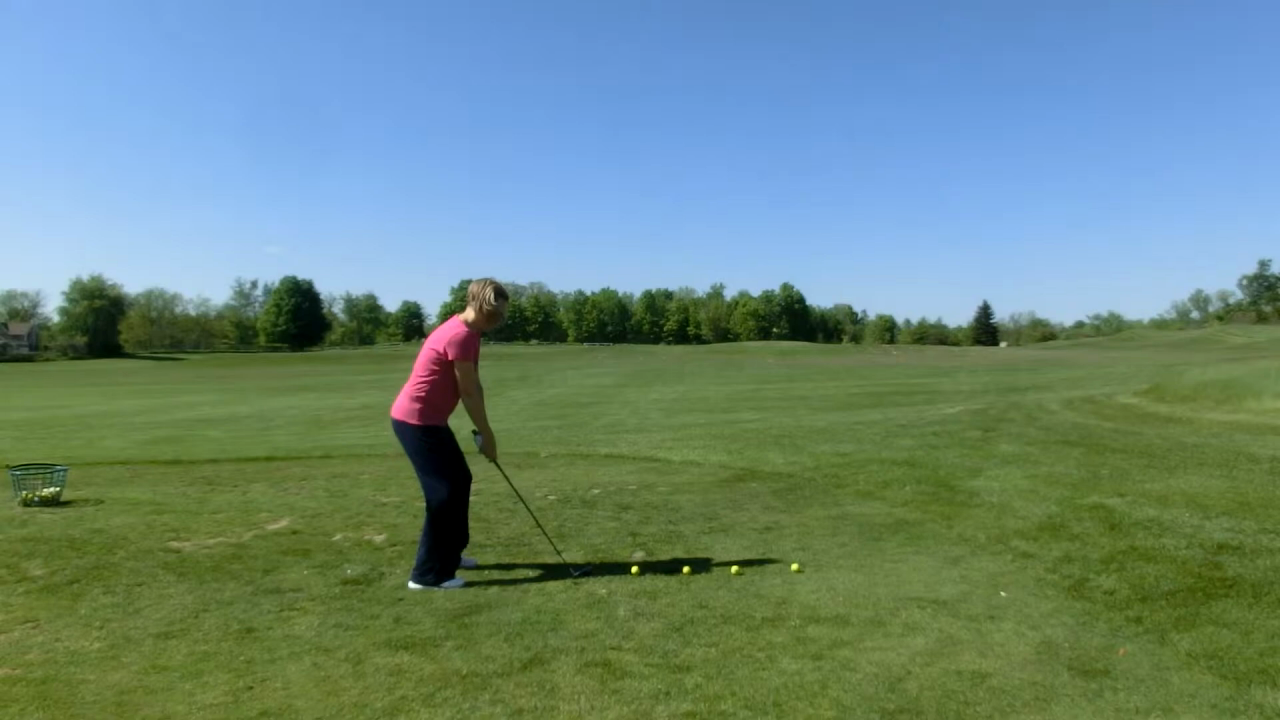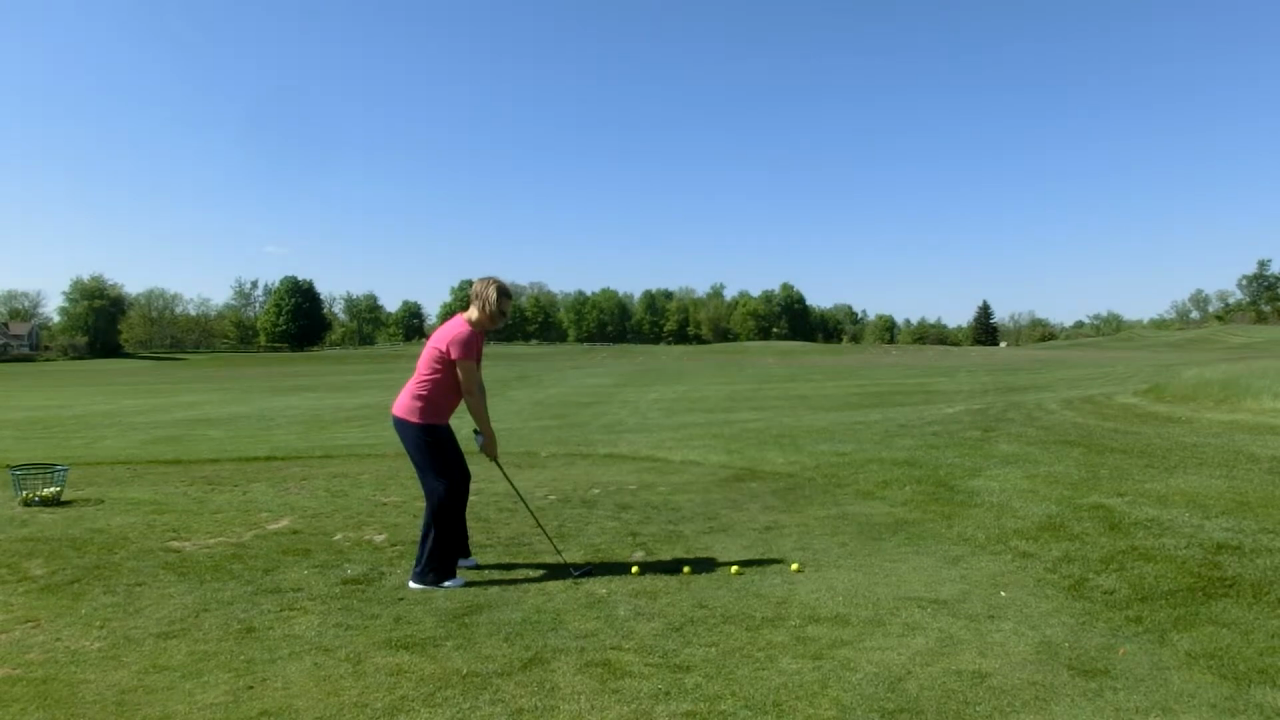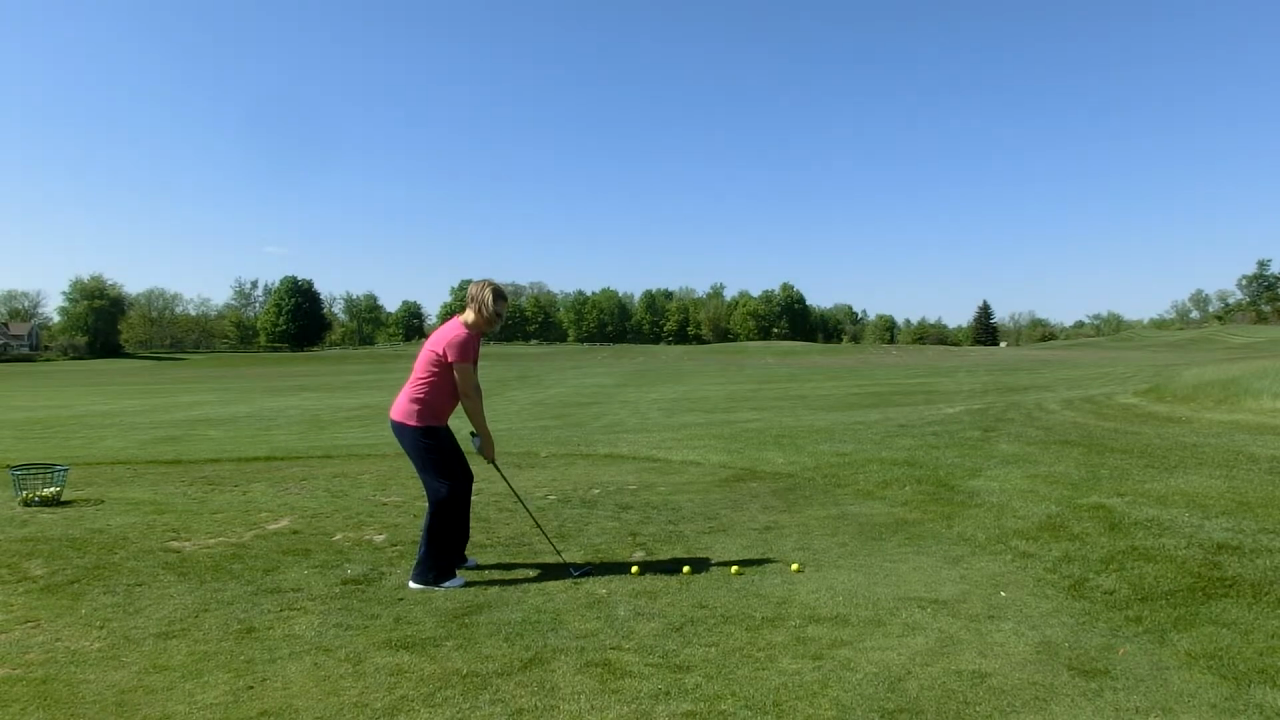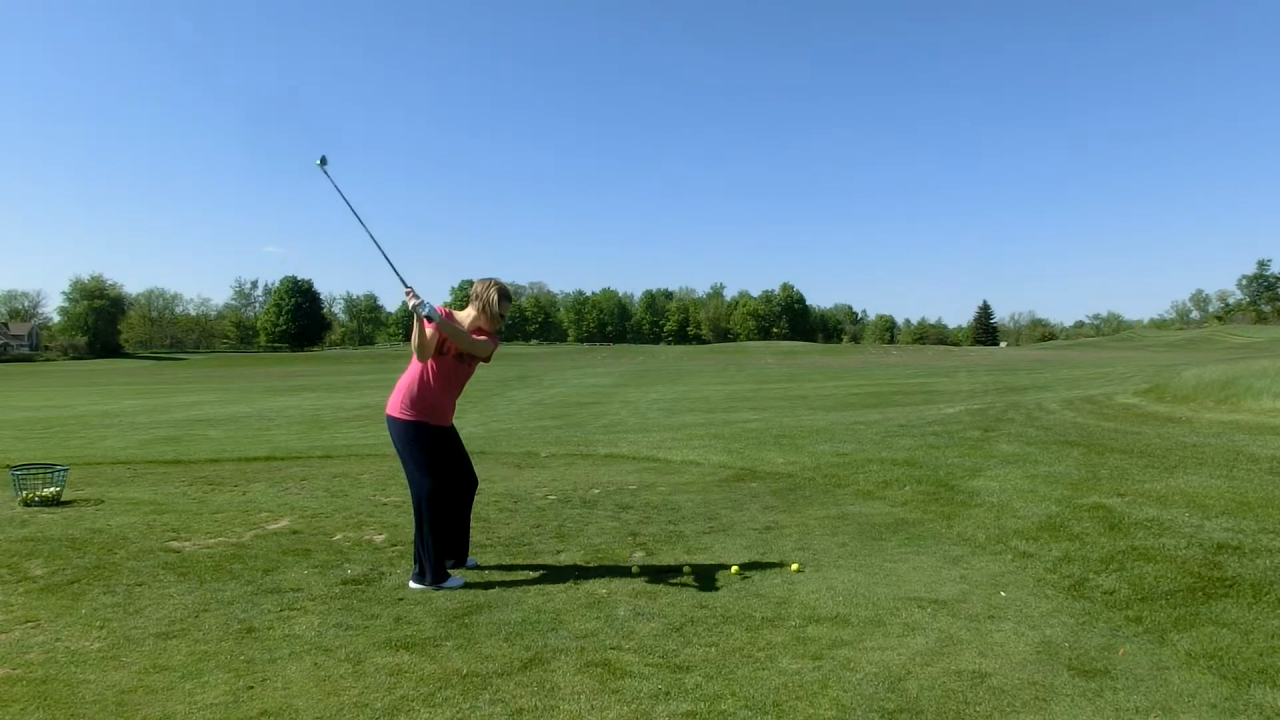
dt=1s
person 1, frame 1
left shoulder: (468, 332)
right shoulder: (459, 336)
left elbow: (474, 387)
right elbow: (468, 393)
left wrist: (483, 431)
right wrist: (487, 435)
left hip: (428, 419)
right hip: (416, 420)
left knee: (459, 481)
right knee: (444, 492)
left ankle: (449, 553)
right ankle: (428, 573)
person 1, frame 2
left shoulder: (472, 331)
right shoulder: (462, 335)
left elbow: (477, 385)
right elbow: (470, 392)
left wrist: (485, 431)
right wrist: (488, 435)
left hip: (430, 417)
right hip: (417, 418)
left knee: (459, 480)
right knee: (443, 490)
left ankle: (451, 552)
right ankle: (428, 572)
person 1, frame 3
left shoulder: (469, 333)
right shoulder: (459, 338)
left elbow: (474, 387)
right elbow: (467, 394)
left wrist: (481, 433)
right wrist: (485, 437)
left hip: (430, 419)
right hip: (415, 421)
left knee: (461, 480)
right knee: (446, 489)
left ankle: (451, 552)
right ankle: (428, 572)
person 1, frame 4
left shoulder: (488, 339)
right shoulder: (439, 315)
left elbow: (464, 342)
right elbow: (421, 351)
left wrist: (432, 315)
right wrist: (422, 312)
left hip: (441, 420)
right hip: (408, 416)
left knee: (464, 483)
right knee: (431, 490)
left ankle: (451, 554)
right ankle: (427, 573)
